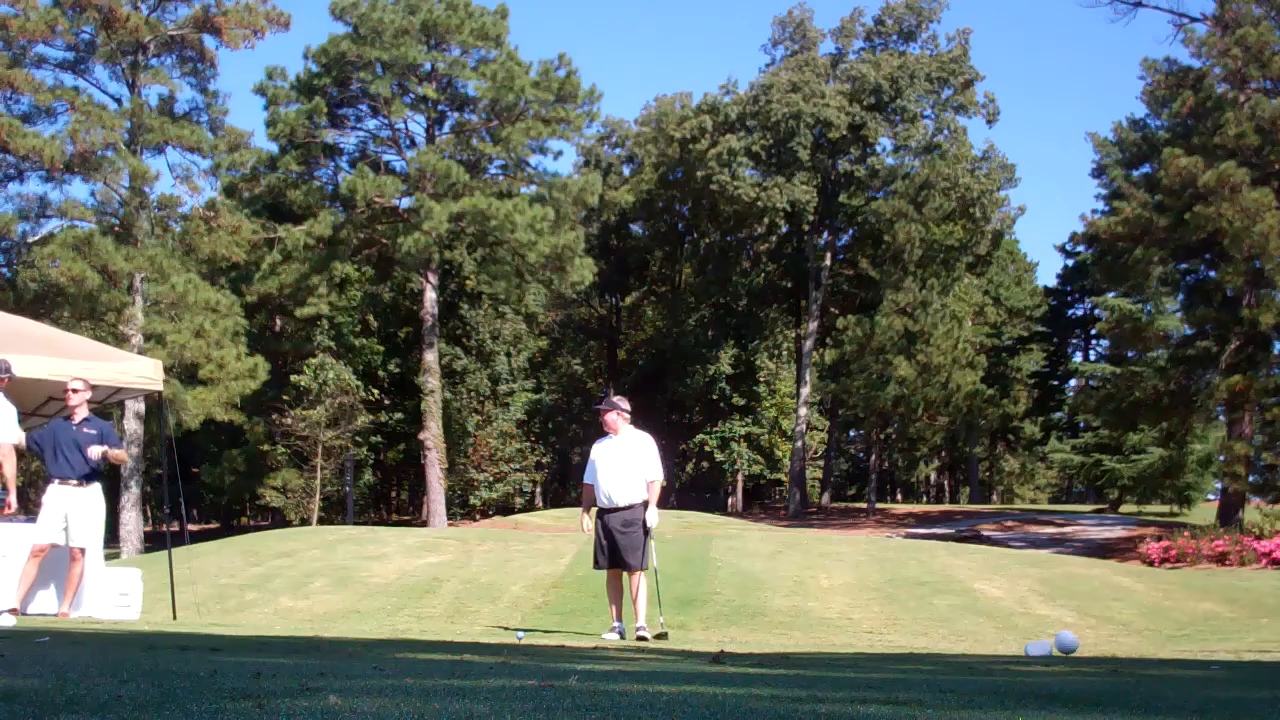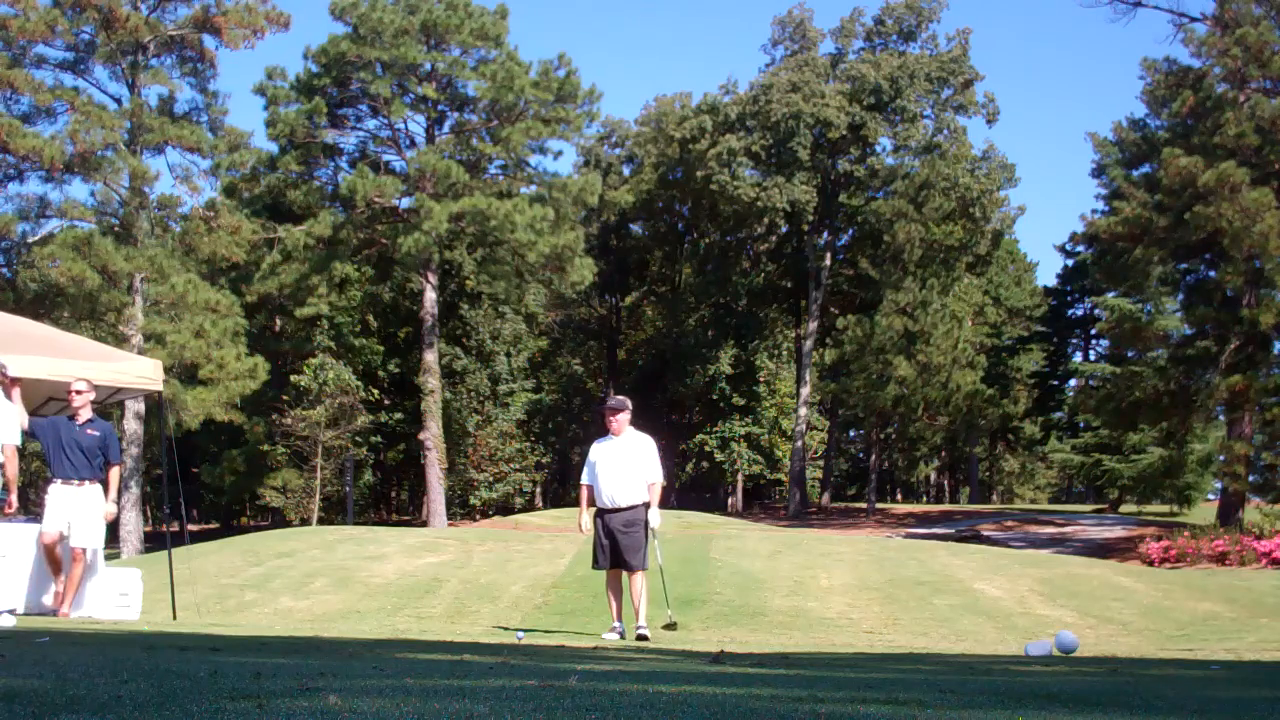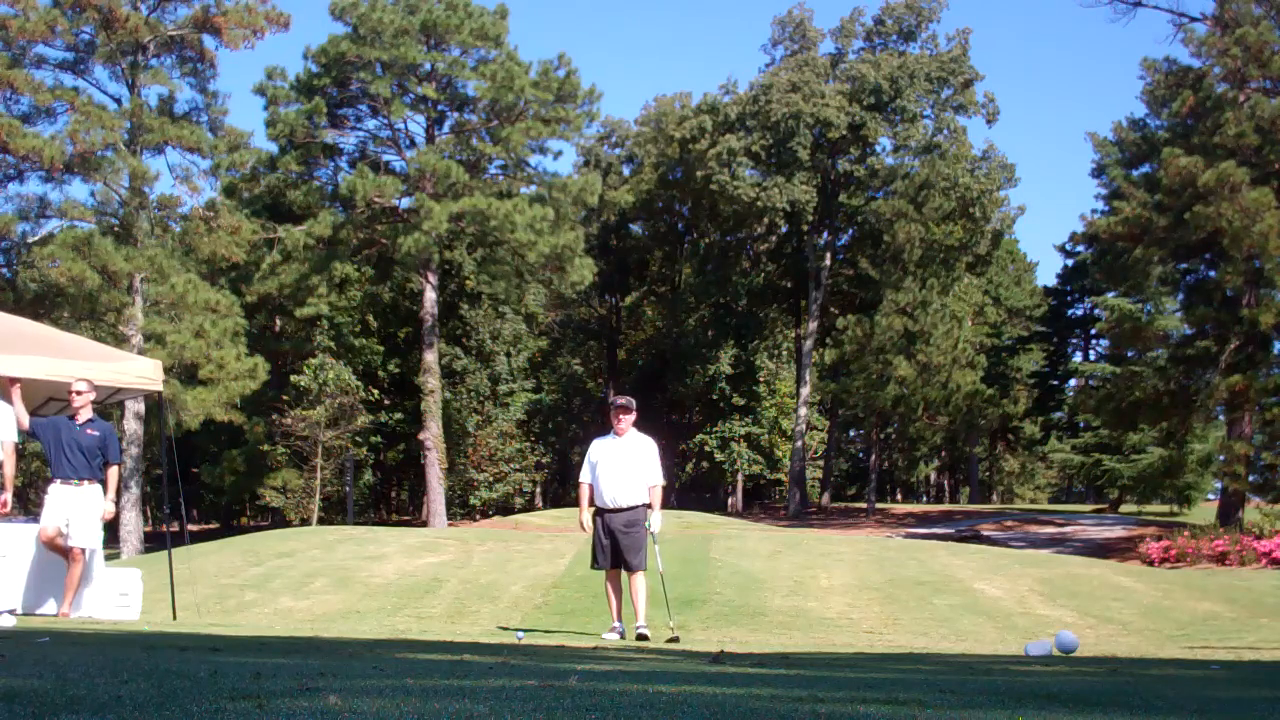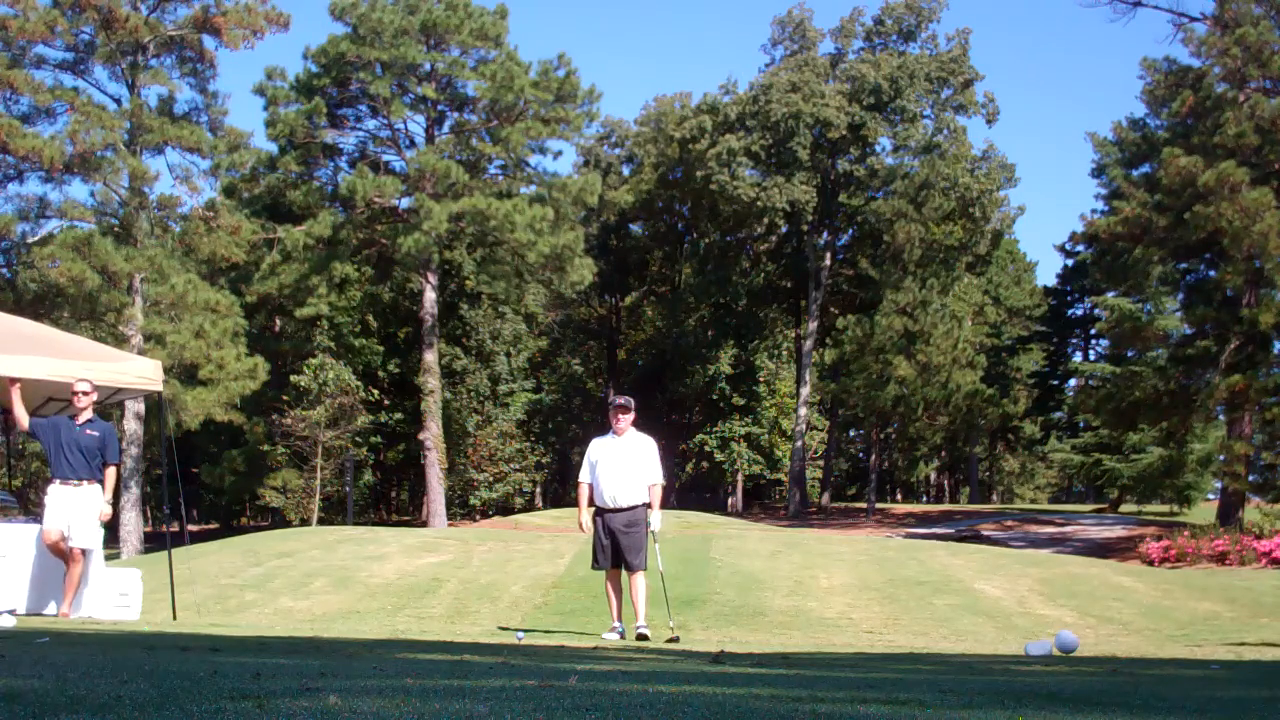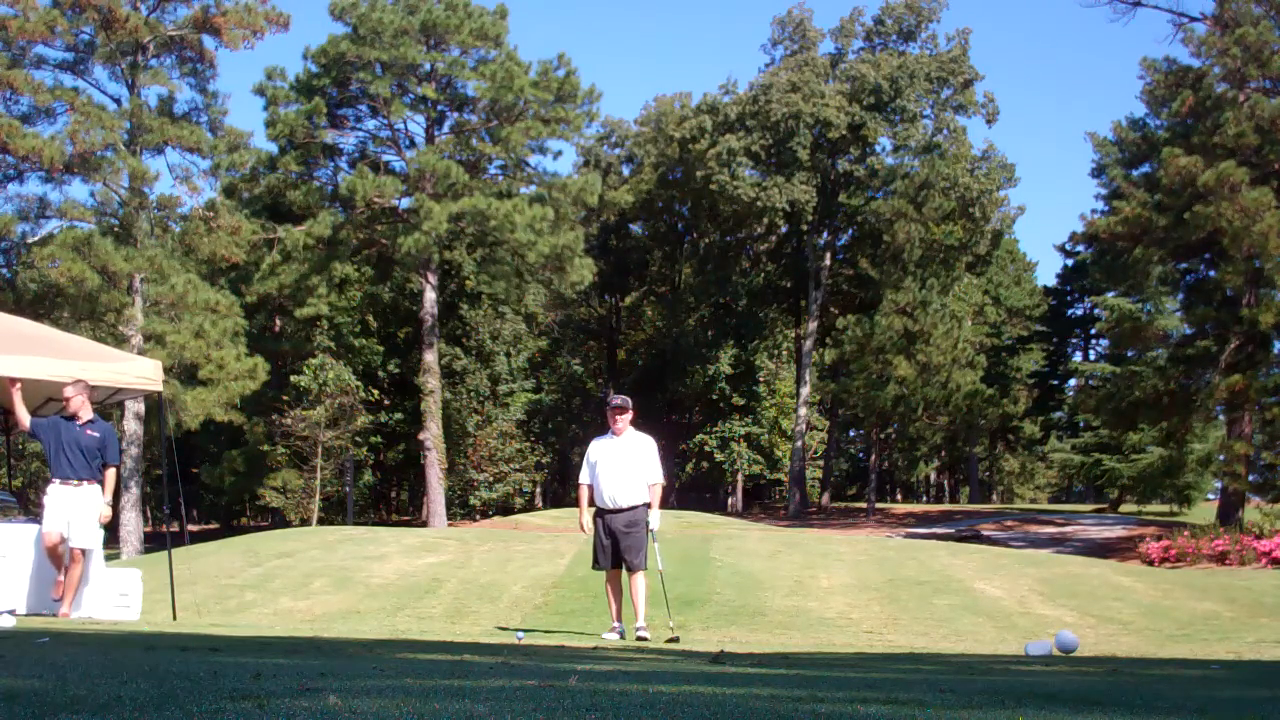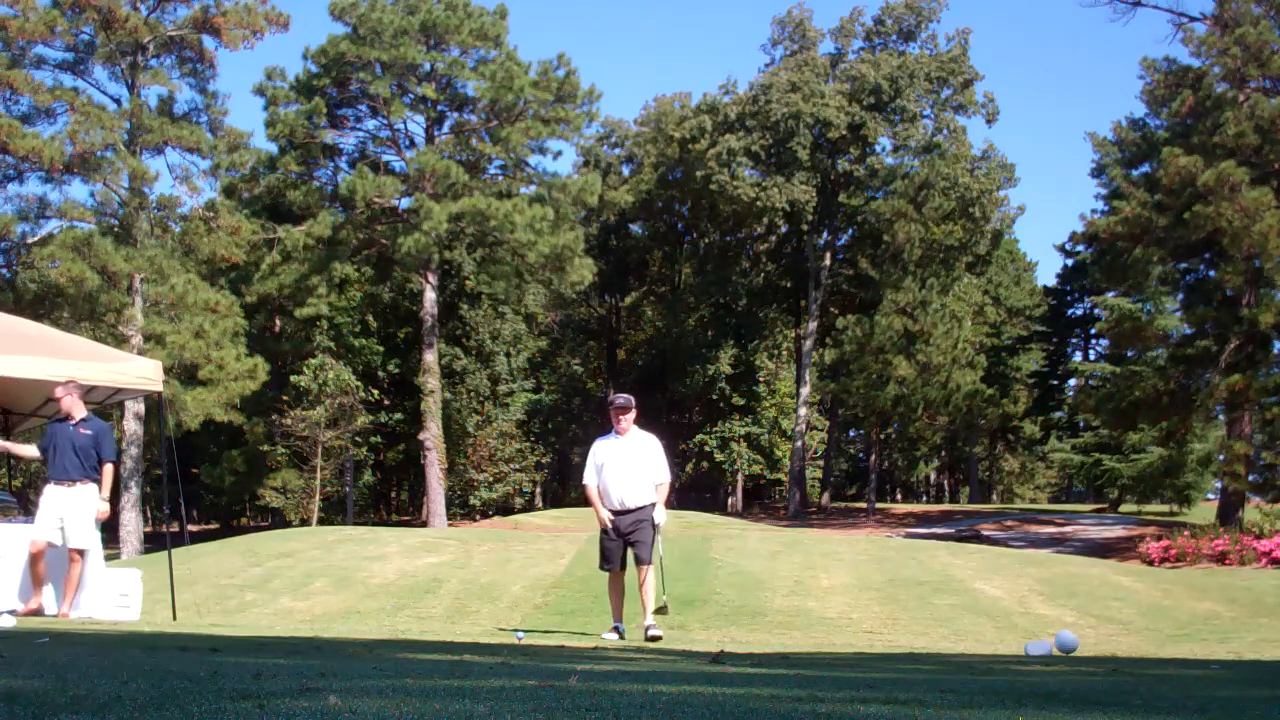
dt=0.5s
person 1, frame 1
left shoulder: (643, 441)
right shoulder: (599, 445)
left elbow: (655, 477)
right elbow: (589, 483)
left wrist: (652, 507)
right wrist: (585, 512)
left hip: (632, 513)
right hip: (604, 515)
left knee: (635, 570)
right knee: (612, 571)
left ankle: (640, 624)
right ankle: (617, 625)
person 1, frame 2
left shoulder: (644, 442)
right shoulder: (598, 446)
left elbow: (655, 479)
right elbow: (587, 482)
left wrist: (654, 508)
right wrist: (584, 512)
left hip: (633, 513)
right hip: (604, 515)
left knee: (636, 570)
right knee: (612, 571)
left ankle: (641, 624)
right ankle: (617, 625)
person 1, frame 3
left shoulder: (646, 444)
right shoulder: (598, 444)
left elbow: (655, 482)
right elbow: (586, 481)
left wrist: (656, 512)
right wrist: (584, 511)
left hip: (633, 514)
right hip: (603, 515)
left knee: (635, 570)
right knee: (611, 571)
left ankle: (641, 623)
right ankle: (617, 625)
person 1, frame 4
left shoulder: (646, 443)
right shoulder: (597, 444)
left elbow: (655, 481)
right elbow: (585, 481)
left wrist: (656, 511)
right wrist: (583, 511)
left hip: (633, 514)
right hip: (603, 515)
left knee: (636, 570)
right knee: (611, 571)
left ankle: (641, 623)
right ankle: (617, 625)
person 1, frame 5
left shoulder: (645, 442)
right shoulder: (596, 445)
left elbow: (655, 480)
right elbow: (586, 482)
left wrist: (655, 510)
right wrist: (583, 512)
left hip: (634, 514)
right hip: (603, 515)
left knee: (636, 570)
right knee: (611, 571)
left ankle: (640, 624)
right ankle: (617, 625)
person 1, frame 6
left shoulder: (650, 441)
right shoulder: (600, 445)
left elbow: (663, 478)
right elbow: (589, 481)
left wrist: (660, 505)
right wrist: (598, 509)
left hip: (643, 514)
right hip: (611, 518)
left knee: (645, 565)
right knee: (615, 572)
left ankle: (649, 623)
right ankle: (618, 625)
person 2, frame 1
left shoulder: (101, 427)
right shoulder: (55, 426)
left elbow: (122, 457)
right elbow: (25, 441)
left wrist: (105, 449)
left hip: (86, 494)
right hip: (57, 492)
left knee: (77, 553)
right knee: (38, 548)
left ankle: (65, 608)
right ankle: (15, 603)
person 2, frame 2
left shoulder: (104, 429)
right shoulder: (56, 424)
left elbow: (114, 466)
right elbow: (24, 423)
left wrist: (111, 499)
right wrist: (15, 390)
left hip: (88, 493)
right hip: (59, 491)
left knee: (78, 552)
right knee: (48, 539)
left ankle: (66, 608)
right ankle: (59, 581)
person 2, frame 3
left shoulder: (105, 429)
right shoulder: (56, 424)
left elbow: (112, 466)
right elbow: (24, 423)
left wrist: (110, 499)
right wrist: (15, 390)
left hip: (88, 493)
right hip: (59, 491)
left knee: (78, 552)
right knee: (47, 535)
left ankle: (65, 608)
right ankle: (67, 557)
person 2, frame 4
left shoulder: (104, 429)
right shoulder: (56, 424)
left elbow: (110, 468)
right elbow: (24, 424)
left wrist: (107, 500)
right wrist: (15, 391)
left hip: (88, 493)
right hip: (59, 491)
left knee: (77, 552)
right knee: (50, 538)
left ankle: (65, 608)
right ankle: (68, 564)
person 2, frame 5
left shoulder: (105, 430)
right shoulder: (57, 424)
left elbow: (110, 469)
right elbow: (25, 423)
left wrist: (107, 502)
right wrist: (16, 392)
left hip: (88, 494)
right hip: (58, 491)
left knee: (77, 553)
right knee: (51, 541)
left ankle: (65, 609)
right ankle: (60, 572)
person 2, frame 6
left shoulder: (99, 427)
right shoulder: (54, 426)
left elbow: (108, 465)
right elbow: (39, 452)
left wrist: (104, 498)
left hip: (82, 493)
right hip: (53, 492)
left knee: (76, 554)
right knee: (36, 548)
left ankle: (65, 610)
right ankle: (36, 601)
